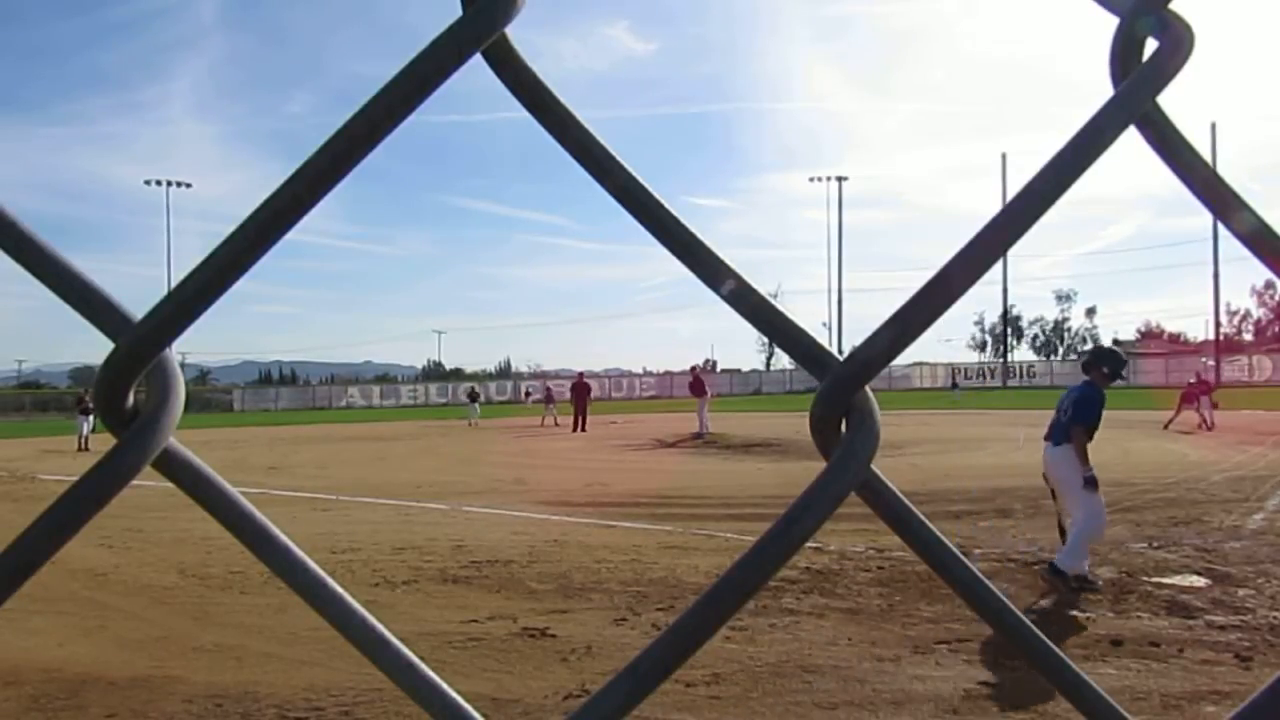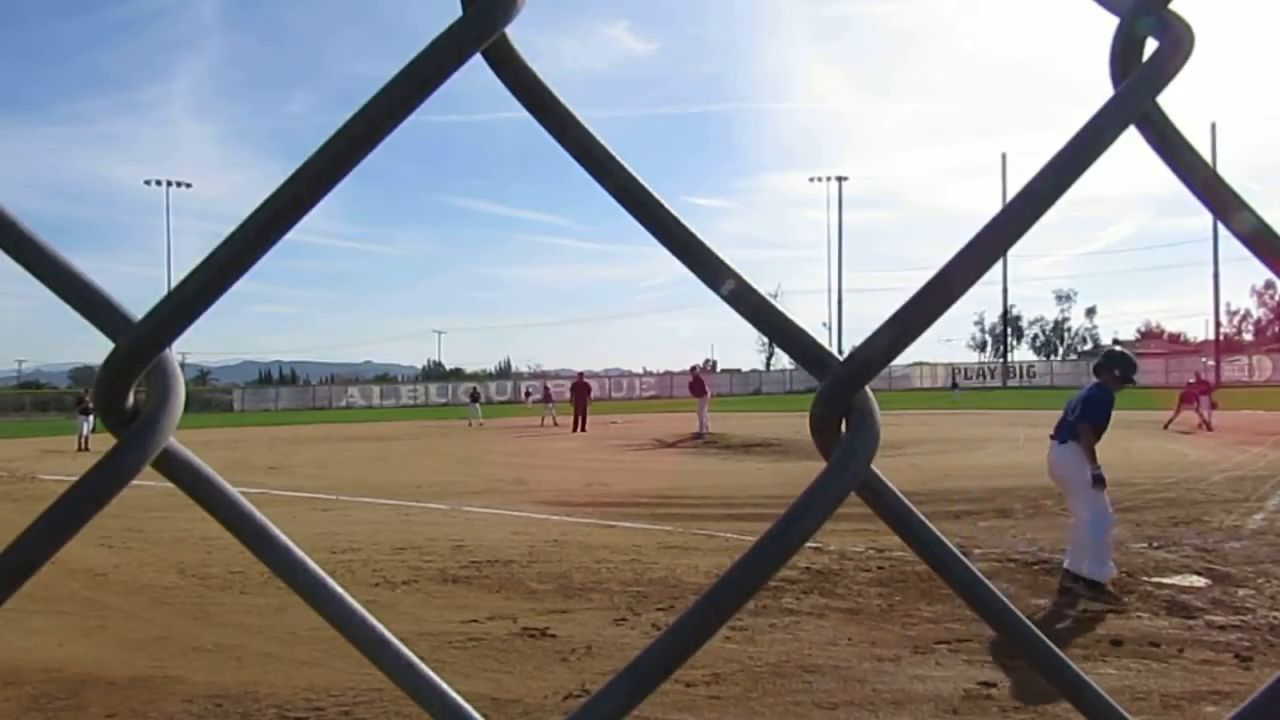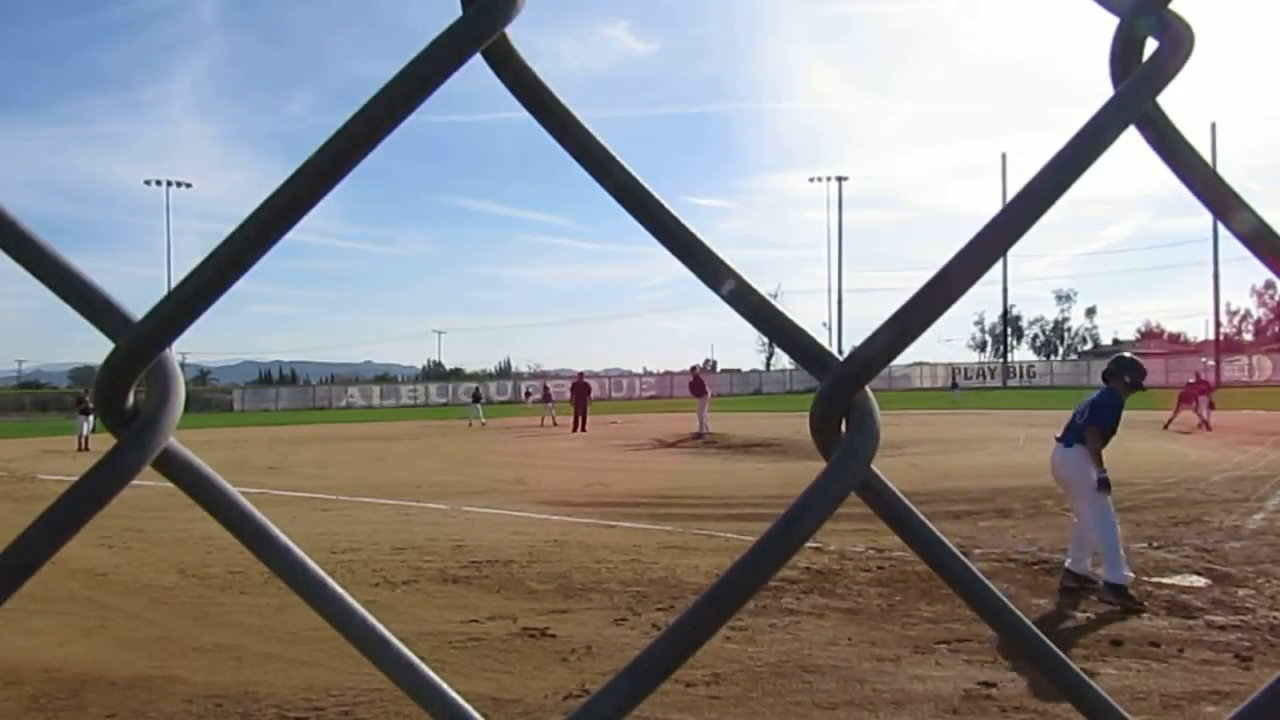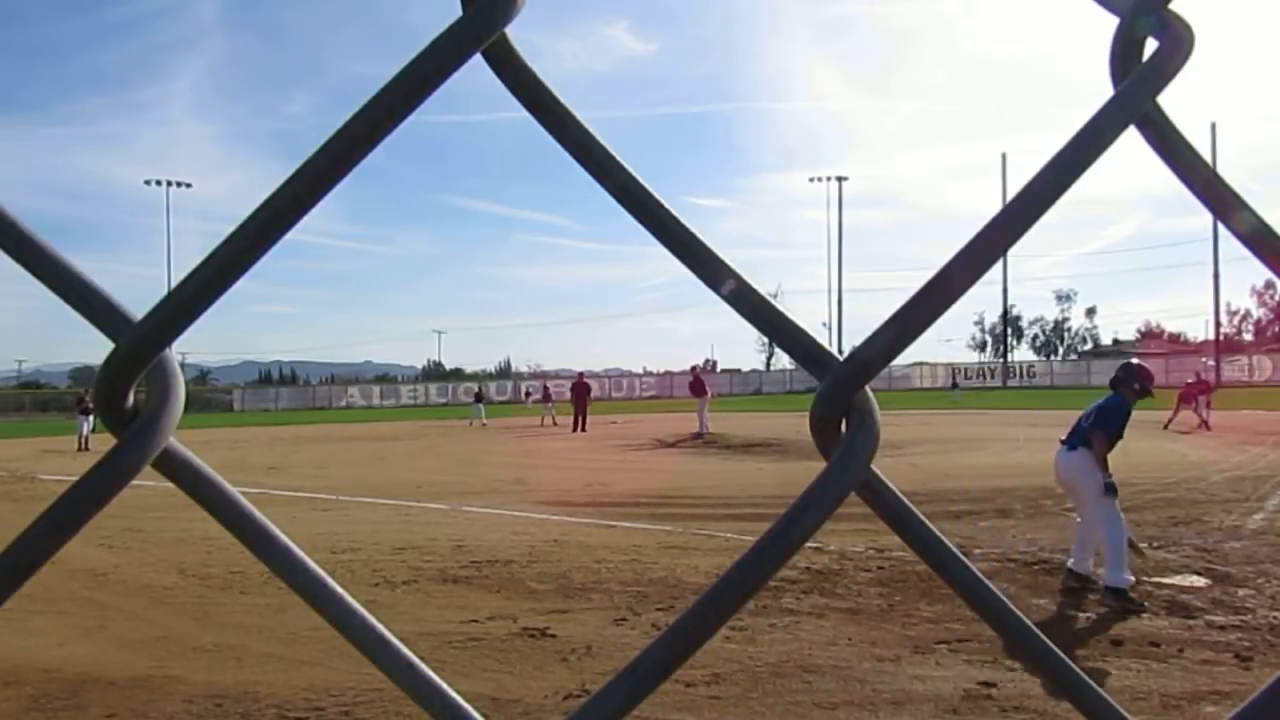
dt=0.1s
person 1, frame 1
left shoulder: (1074, 391)
right shoulder: (1094, 394)
right elbow: (1077, 432)
right wrist: (1087, 470)
left hip: (1052, 452)
right hip: (1066, 455)
left knee: (1080, 515)
right knee: (1093, 516)
left ankle: (1077, 572)
right ankle: (1060, 566)
person 1, frame 2
left shoulder: (1088, 392)
right shoulder: (1103, 395)
right elbow: (1084, 430)
right wrist: (1095, 468)
left hip: (1057, 453)
right hip: (1071, 454)
left knee: (1082, 515)
right knee: (1100, 516)
left ankle: (1073, 572)
right ankle: (1094, 578)
person 1, frame 3
left shoulder: (1099, 397)
right shoulder: (1112, 399)
right elbow: (1092, 434)
left wrist: (1094, 470)
right wrist: (1101, 472)
left hip: (1061, 455)
right hip: (1076, 457)
left knee: (1086, 517)
right knee: (1104, 519)
left ankle: (1075, 572)
right ankle: (1115, 584)
person 1, frame 4
left shoulder: (1109, 403)
right shoulder: (1120, 405)
right elbow: (1098, 438)
left wrist: (1103, 477)
right wrist: (1107, 477)
left hip: (1065, 459)
right hip: (1080, 461)
left knee: (1089, 517)
right knee: (1112, 522)
left ankle: (1077, 571)
right ankle: (1115, 587)
